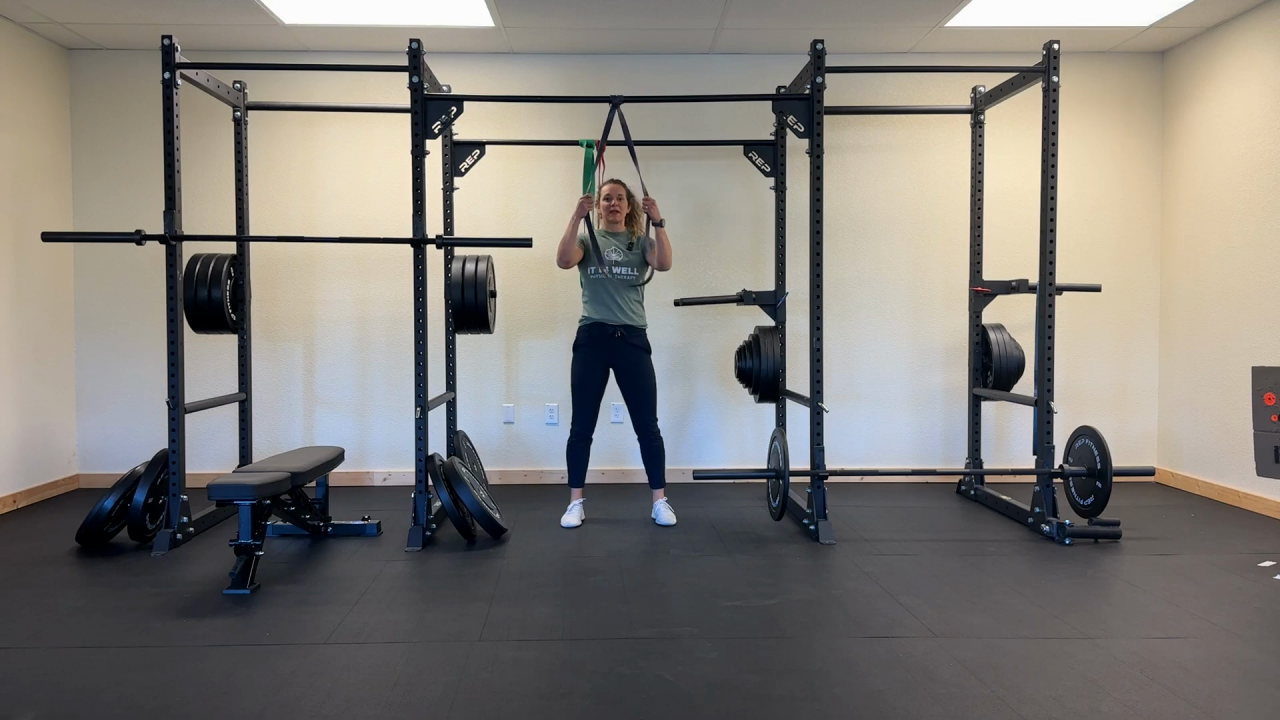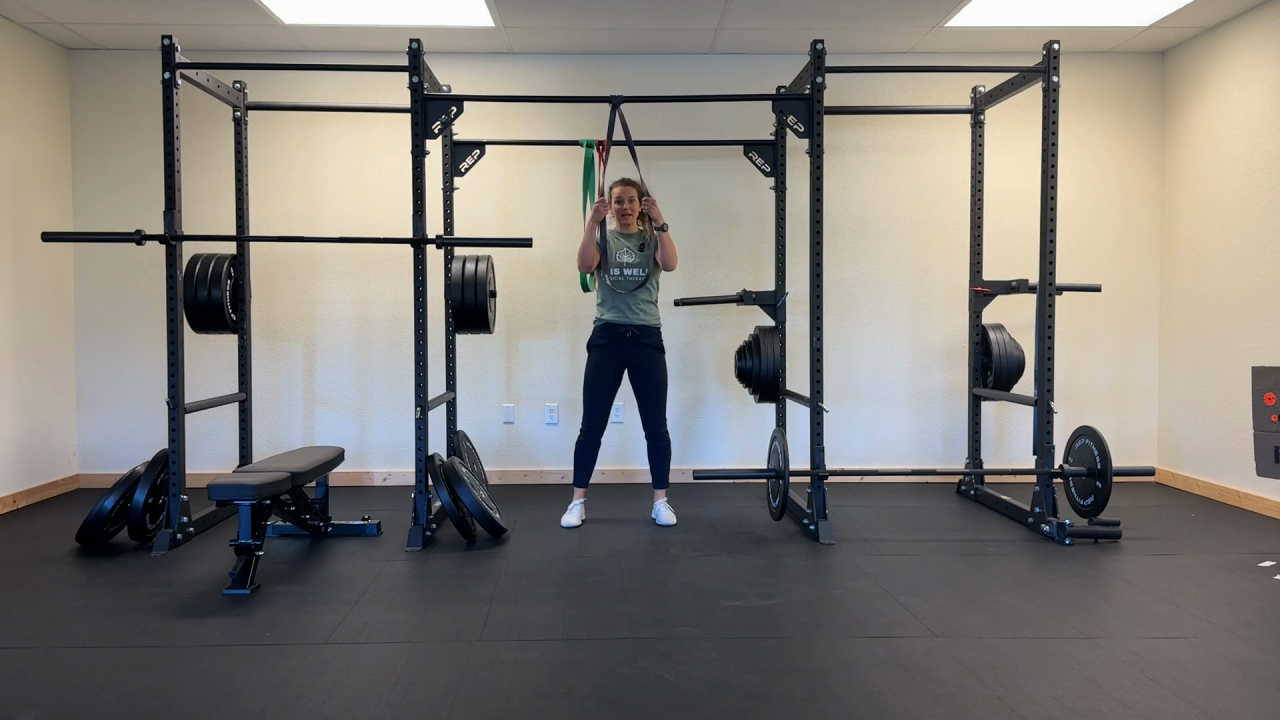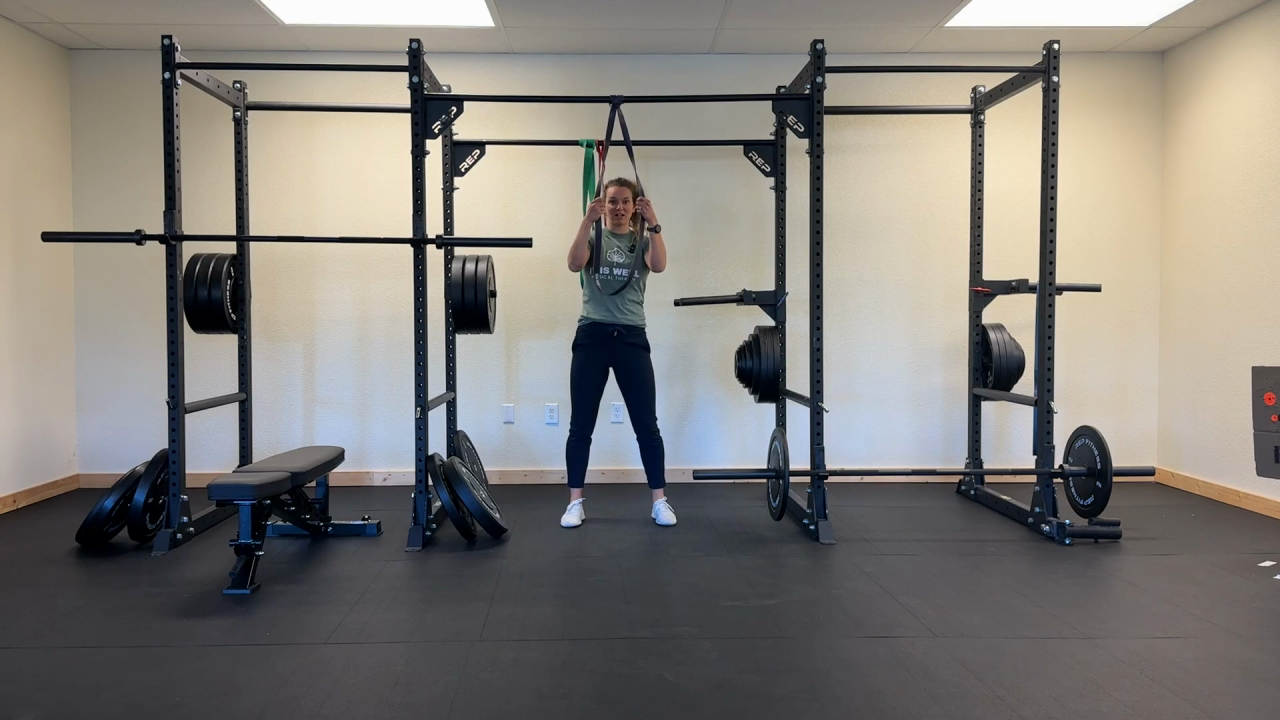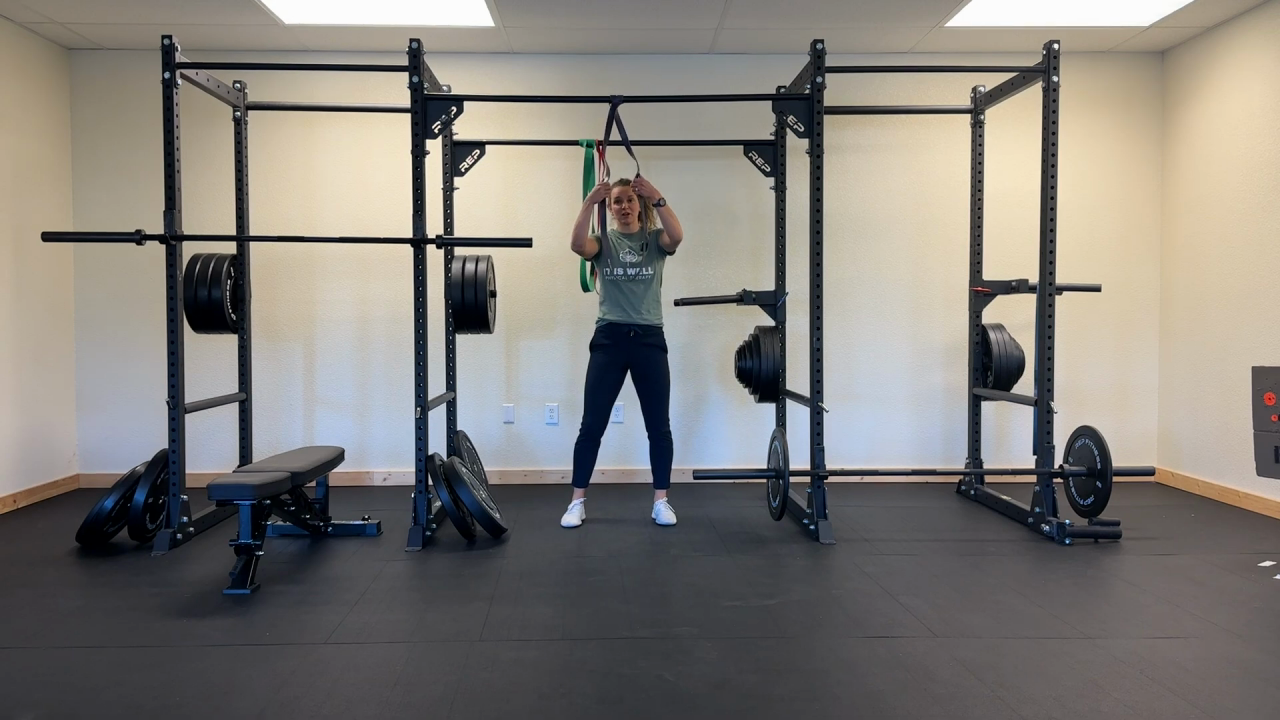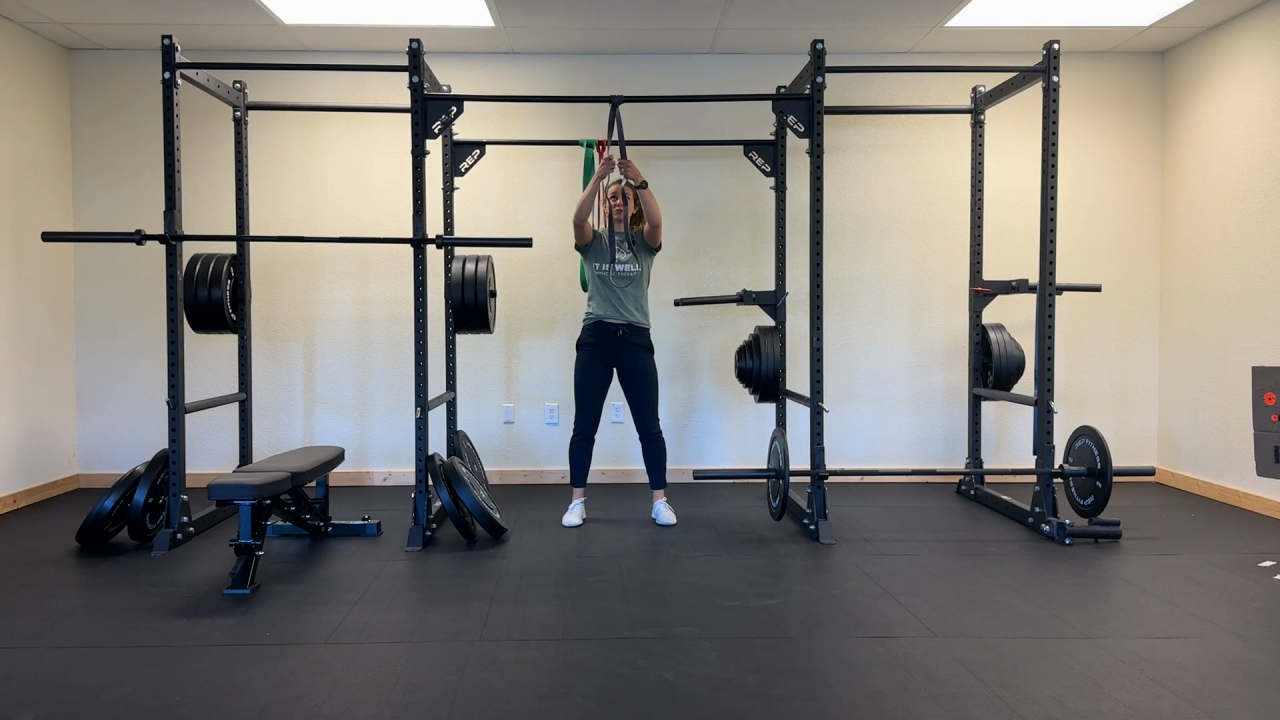
dt=0.5s
person 1, frame 1
left shoulder: (640, 242)
right shoulder: (587, 241)
left elbow: (664, 264)
right elbow: (564, 262)
left wrist: (658, 221)
right wrist: (576, 217)
left hip: (633, 340)
right hip: (593, 339)
left knee: (647, 425)
right knee: (582, 426)
left ankle: (659, 501)
right ankle: (576, 502)
person 1, frame 2
left shoulder: (652, 240)
right shoulder: (602, 240)
left elbow: (670, 264)
right elbow: (584, 267)
left wrist: (660, 222)
right wrist: (592, 222)
left hip: (646, 339)
right hip: (606, 338)
left knee: (656, 426)
right knee: (592, 425)
left ankle: (660, 501)
right ankle: (577, 502)
person 1, frame 3
left shoulder: (642, 241)
right shoulder: (593, 238)
left elbow: (659, 266)
right elbow: (574, 264)
left wrist: (653, 223)
right wrist: (588, 221)
left hip: (632, 338)
right hip: (592, 337)
left knee: (646, 424)
right knee: (581, 425)
left ankle: (659, 501)
right ankle: (575, 502)
person 1, frame 4
left shoulder: (656, 240)
right shoulder: (603, 242)
left elbow: (677, 235)
right elbow: (576, 244)
left wrist: (658, 198)
right wrist: (590, 202)
left hip: (649, 339)
right hip: (609, 339)
left knee: (658, 425)
right knee: (592, 425)
left ankle: (661, 500)
right ankle: (577, 502)
person 1, frame 5
left shoulder: (645, 242)
right shoulder: (592, 241)
left elbow: (657, 221)
right elbow: (578, 219)
left wrist: (639, 180)
right wrist: (597, 178)
left hip: (635, 339)
right hip: (595, 338)
left knee: (649, 426)
right knee: (584, 426)
left ankle: (659, 501)
right ankle: (577, 502)
